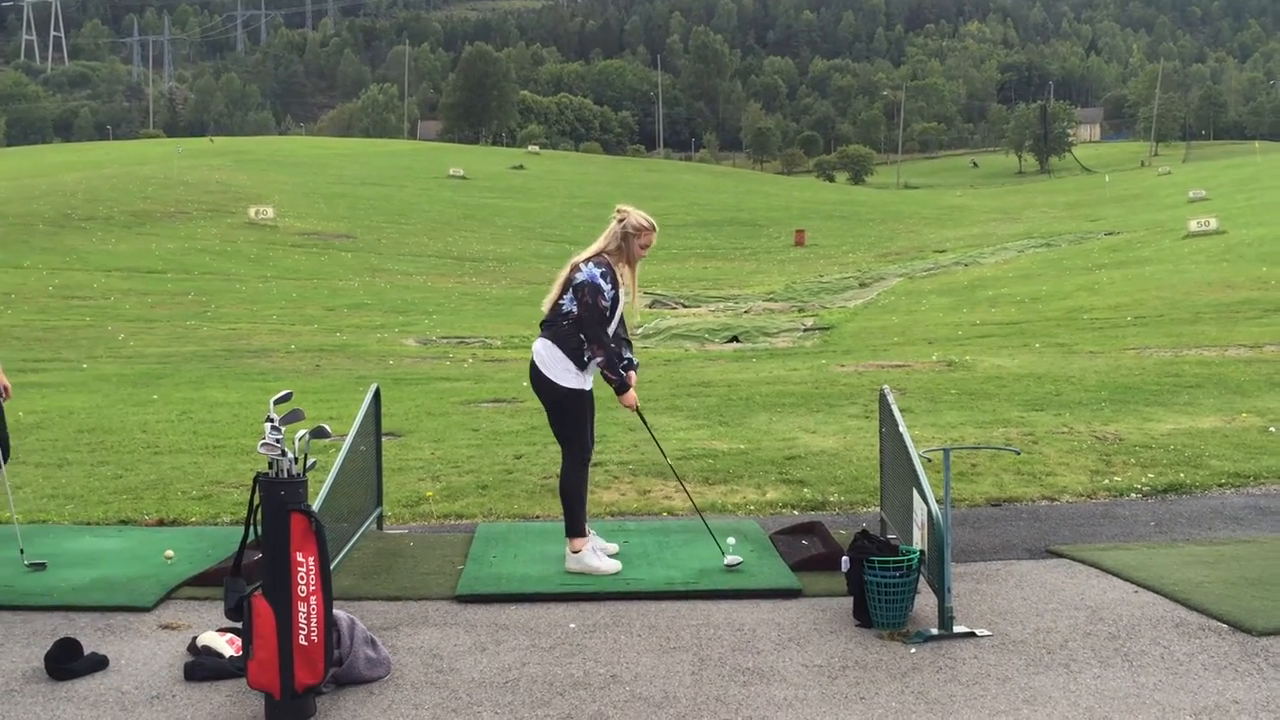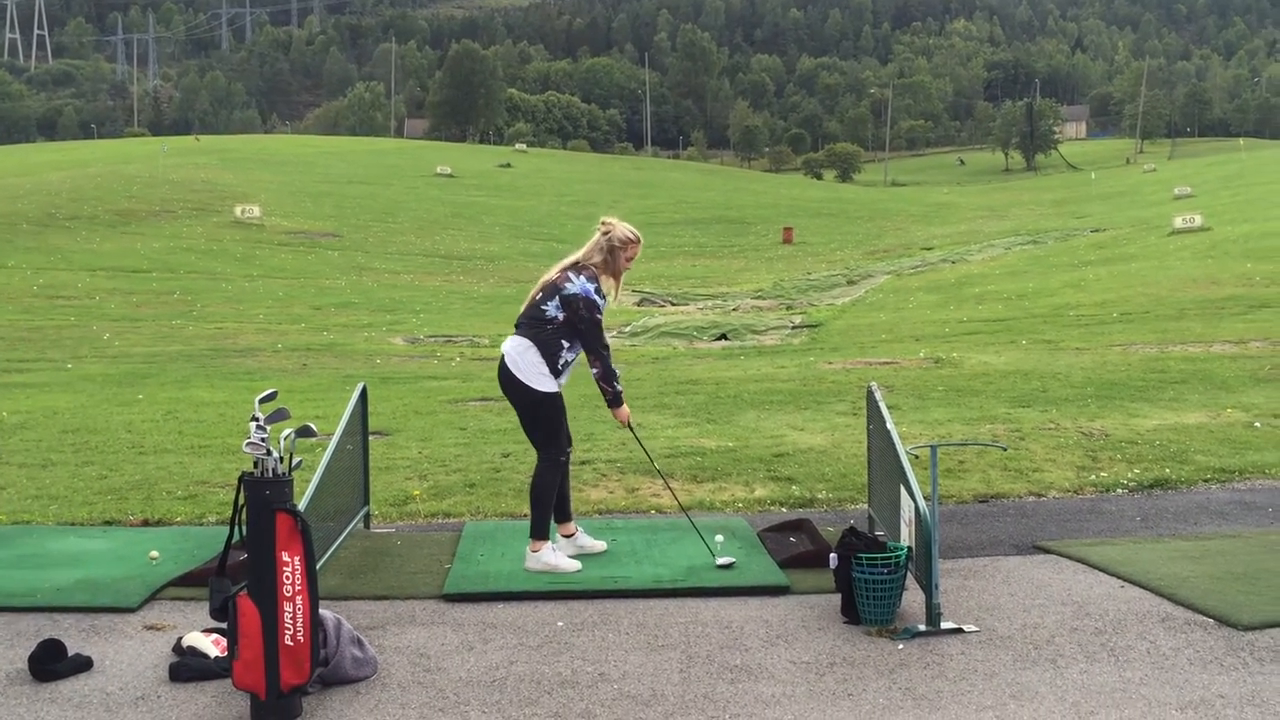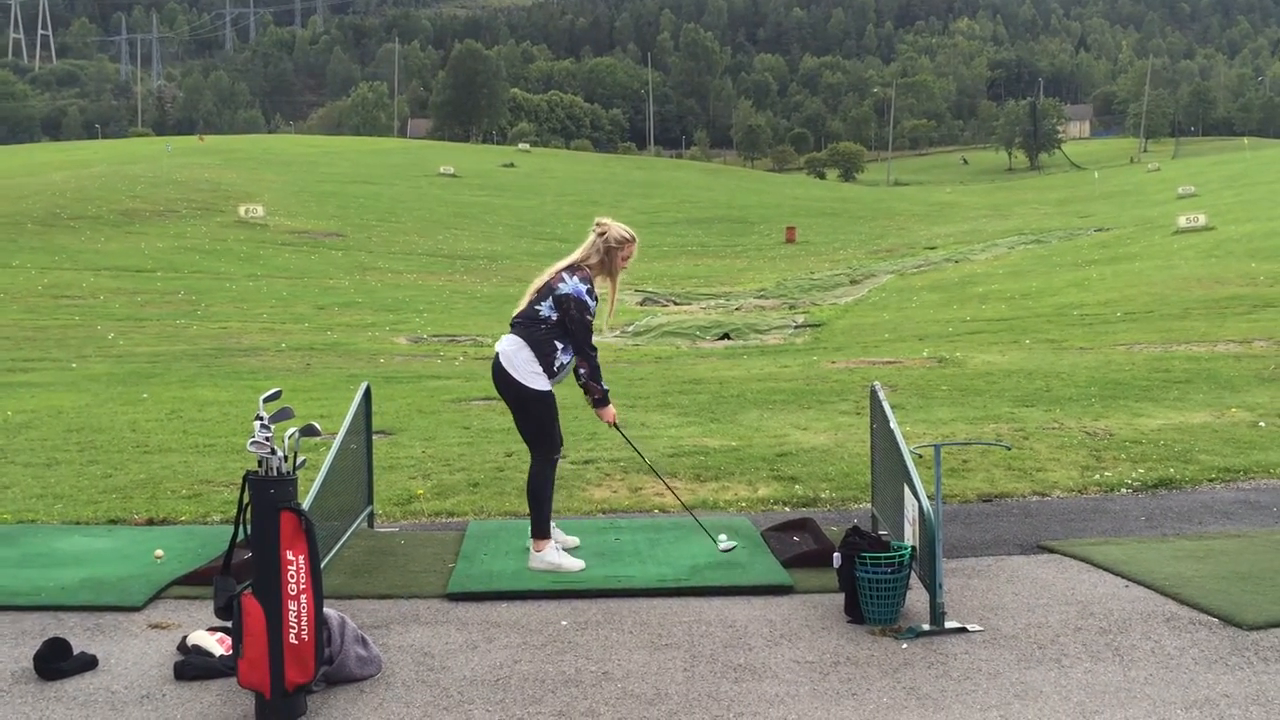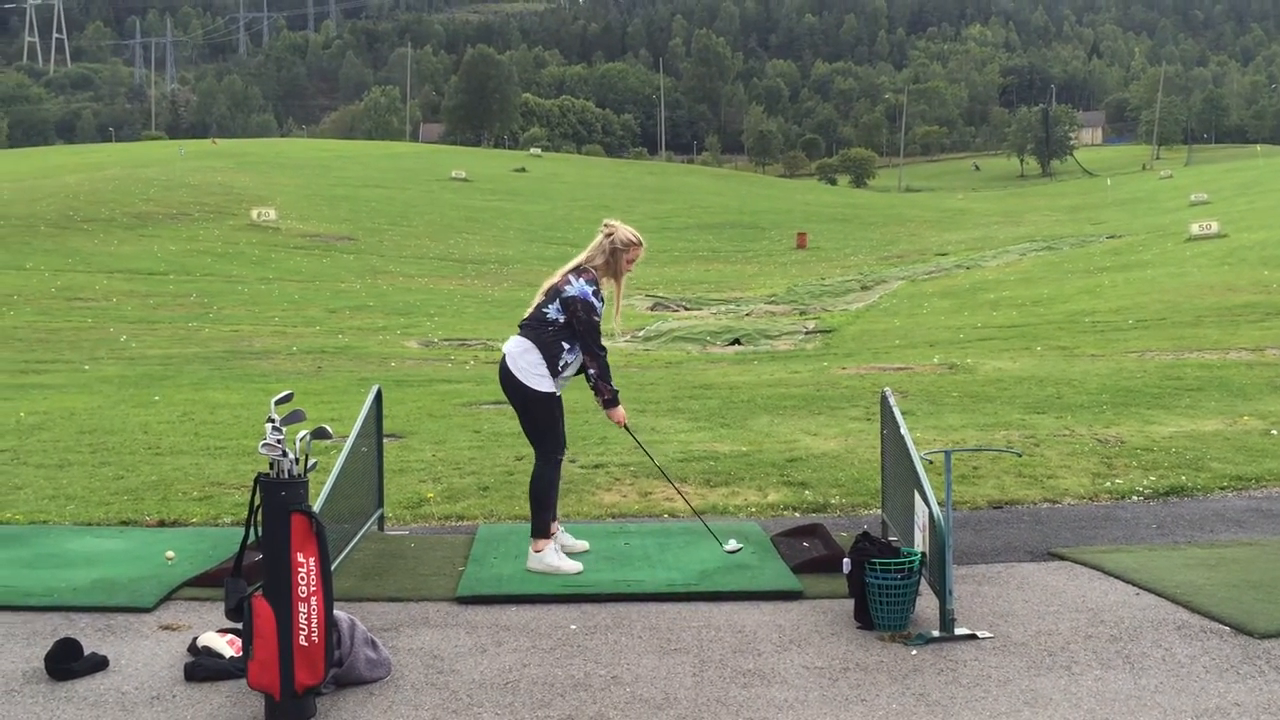
dt=0.4s
person 1, frame 1
left shoulder: (607, 271)
right shoulder: (596, 273)
left elbow: (614, 329)
right elbow: (597, 336)
left wrist: (628, 368)
right wrist: (621, 386)
left hip: (571, 370)
right hip: (557, 371)
left knee: (582, 452)
right knee: (576, 454)
left ankle: (581, 534)
right ankle: (577, 549)
person 1, frame 2
left shoulder: (580, 276)
right shoulder: (585, 287)
left elbow: (593, 342)
right elbow: (594, 348)
left wrist: (613, 384)
right wrist: (615, 400)
left hip: (531, 370)
right hip: (530, 372)
left knee: (561, 449)
right knee: (552, 454)
left ankle: (568, 534)
right ankle: (538, 549)
person 1, frame 3
left shoulder: (573, 277)
right shoulder: (578, 288)
left elbow: (576, 345)
right elbow: (584, 350)
left wrist: (592, 392)
right wrist: (601, 401)
left hip: (519, 367)
right hip: (522, 371)
left knee: (551, 448)
right knee: (545, 453)
left ankle: (543, 529)
right ankle: (541, 549)
person 1, frame 4
left shoulder: (581, 280)
right shoulder: (583, 289)
left elbow: (583, 347)
right elbow: (592, 349)
left wrist: (601, 392)
right wrist: (610, 400)
left hip: (536, 372)
right hip: (528, 373)
left knee: (555, 451)
right knee: (549, 455)
left ankle: (550, 530)
right ankle: (541, 549)
